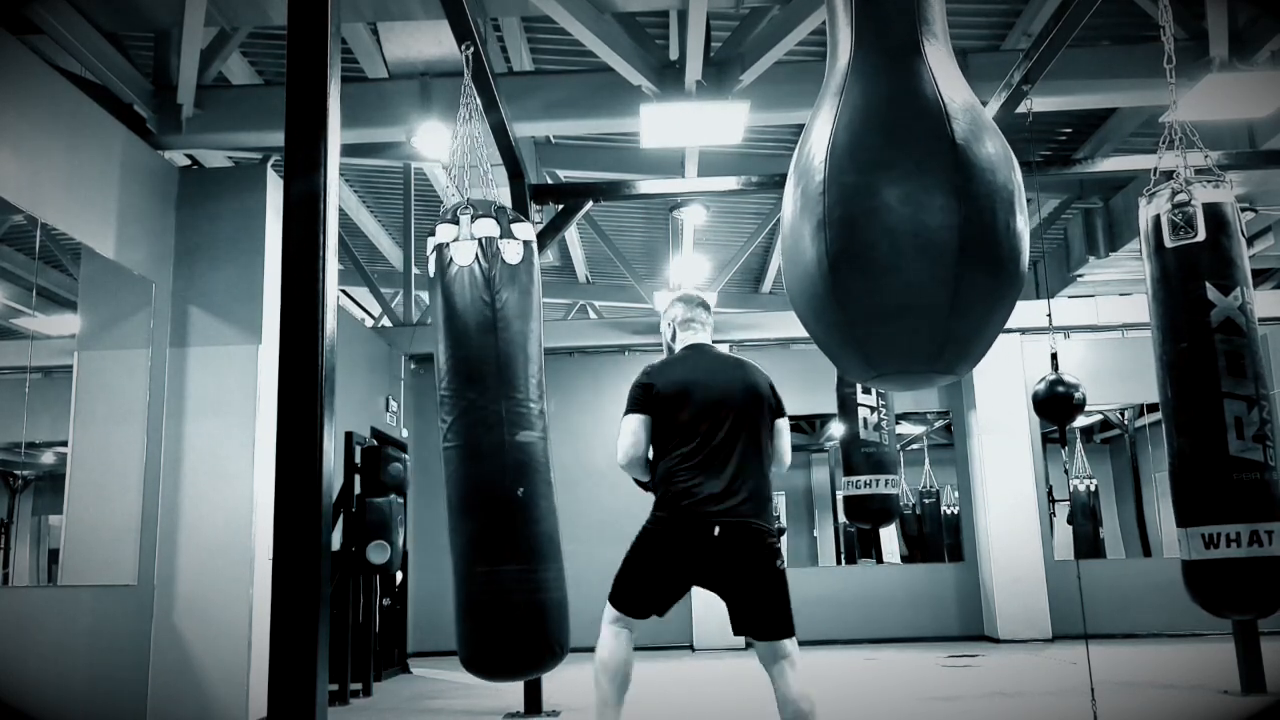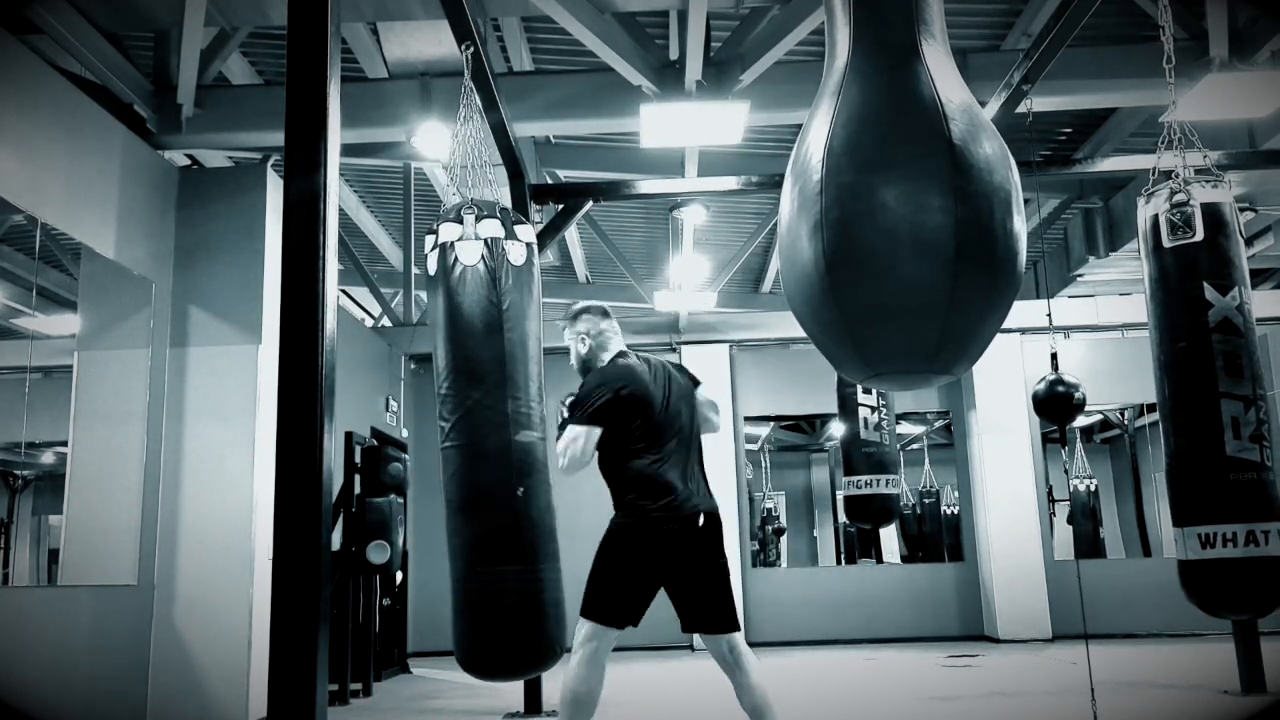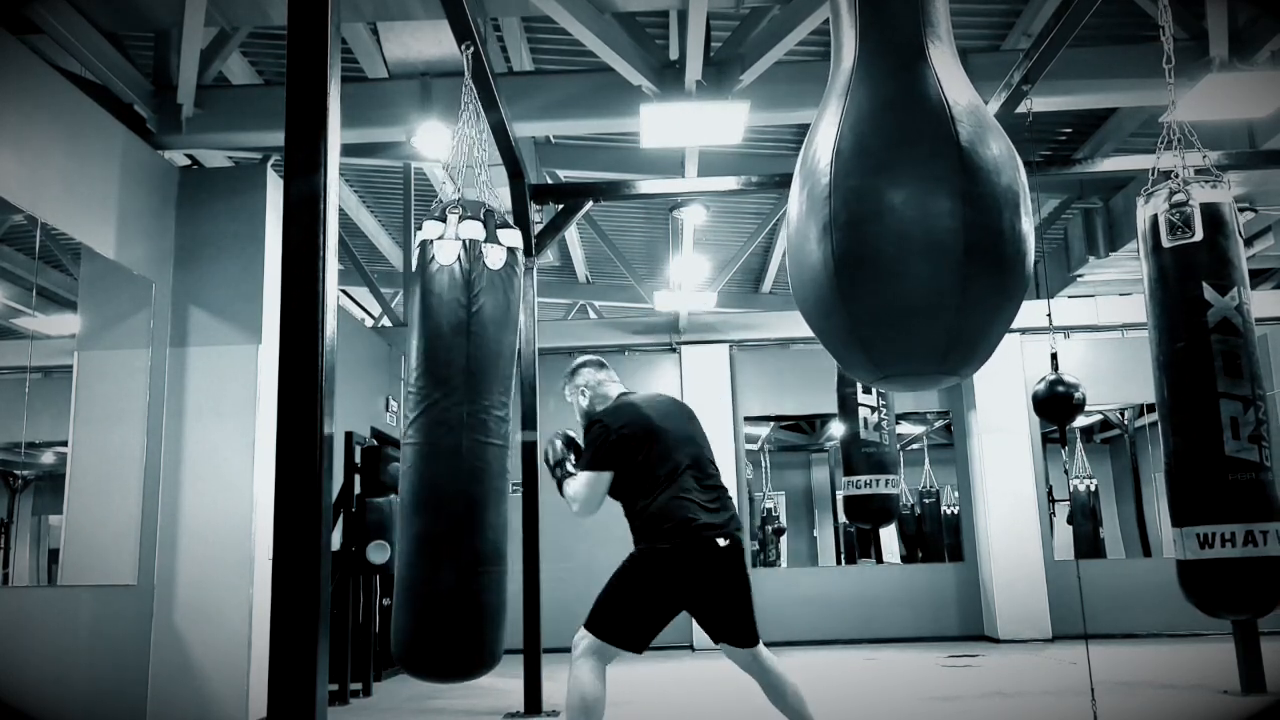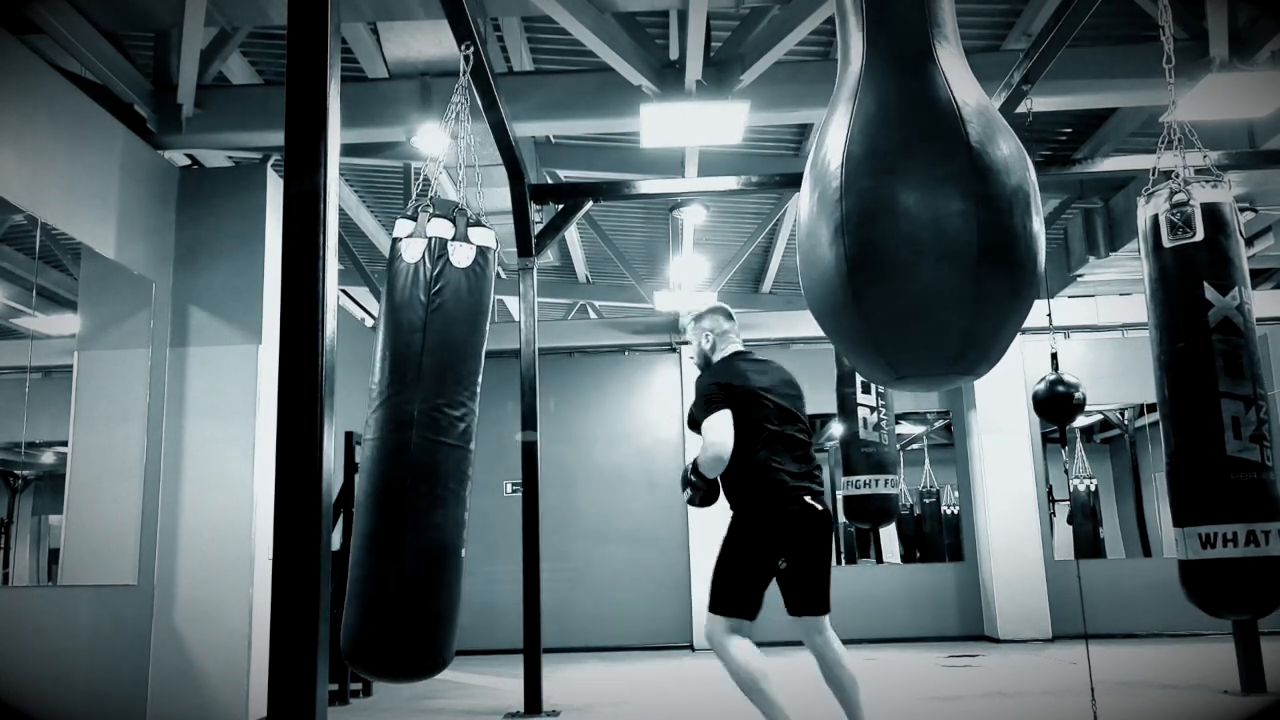
dt=0.4s
person 1, frame 1
left shoulder: (654, 378)
right shoulder: (757, 378)
left elbow: (628, 458)
right elbow: (781, 459)
left hip: (676, 528)
right hip: (750, 533)
left knee: (617, 622)
right knee: (782, 660)
person 1, frame 2
left shoulder: (603, 382)
right shoulder: (669, 371)
left elbow: (571, 459)
right elbow: (712, 419)
left wrist: (567, 424)
left hip: (645, 524)
right hip: (699, 523)
left knee: (590, 644)
right knee: (730, 649)
person 1, frame 3
left shoulder: (607, 422)
right shoulder: (671, 406)
left elbow: (584, 504)
left wrist: (562, 468)
left hip: (672, 551)
right hip: (723, 547)
left knee: (588, 653)
right knee: (749, 652)
person 1, frame 4
left shoulder: (714, 380)
right shoulder: (781, 374)
left elbow: (719, 451)
left wrist: (697, 474)
left hip: (763, 517)
right hip: (810, 512)
left knee: (723, 632)
right knee: (816, 631)
